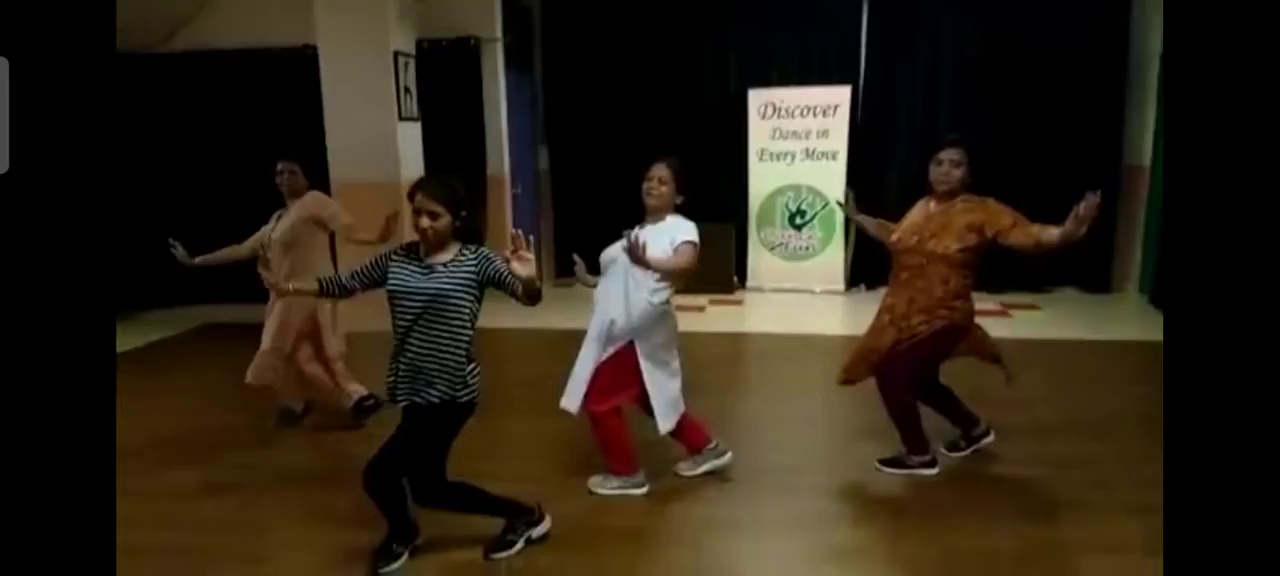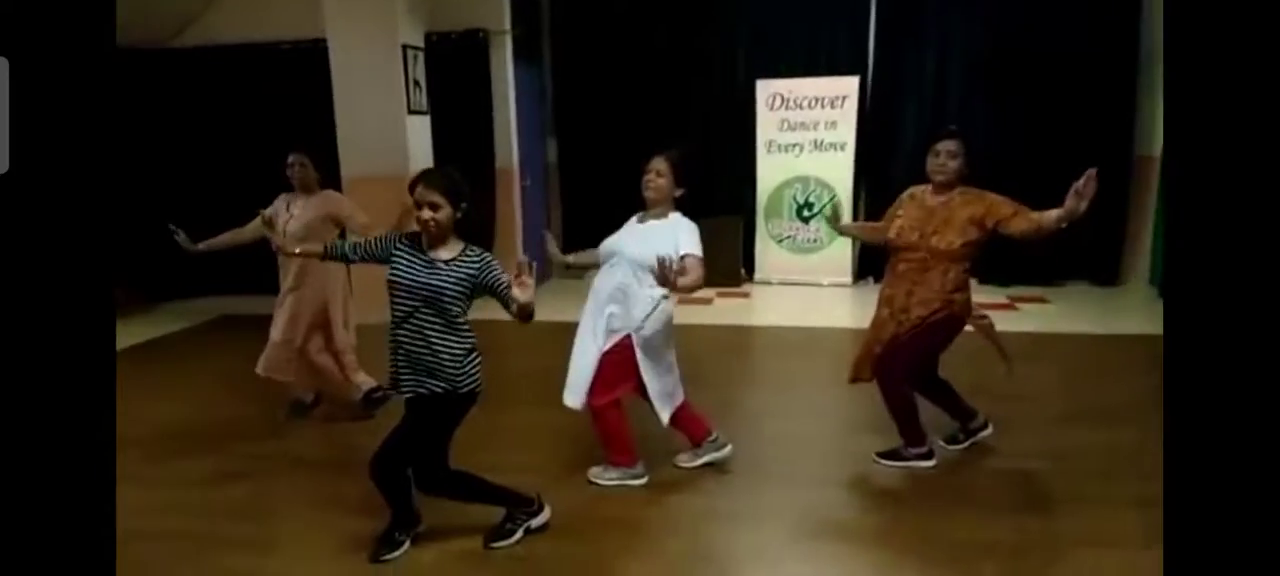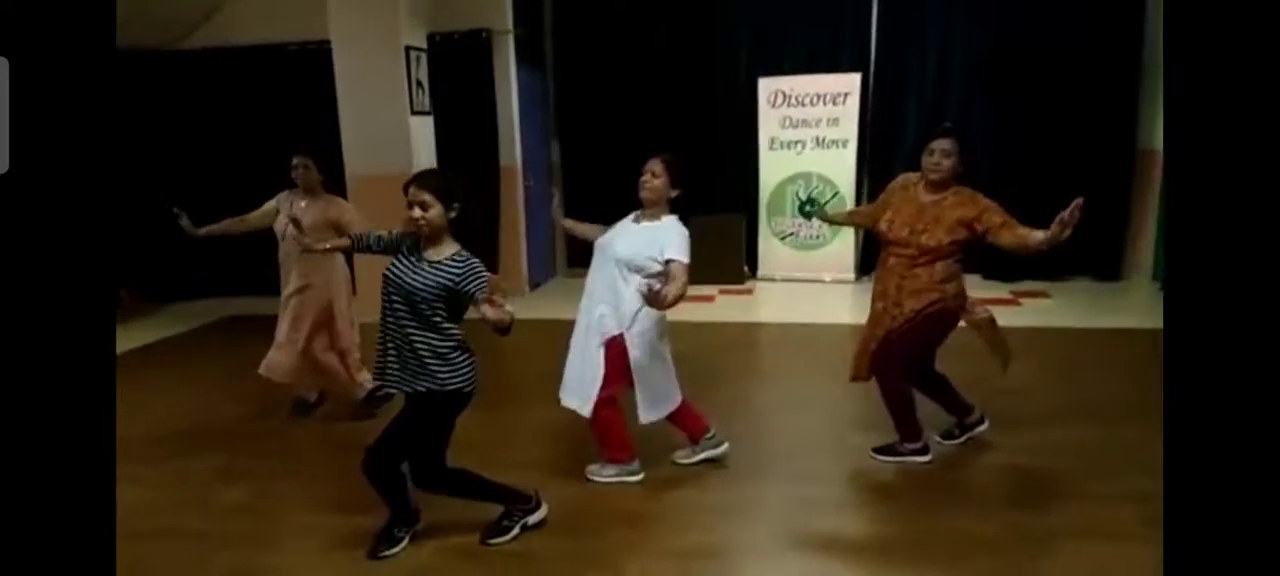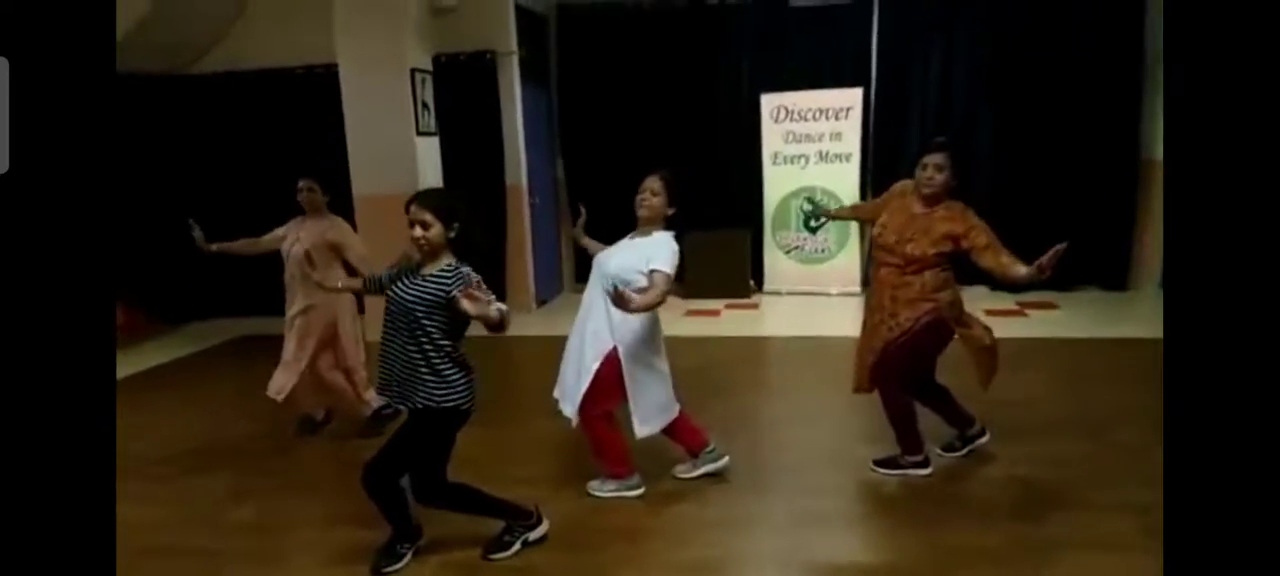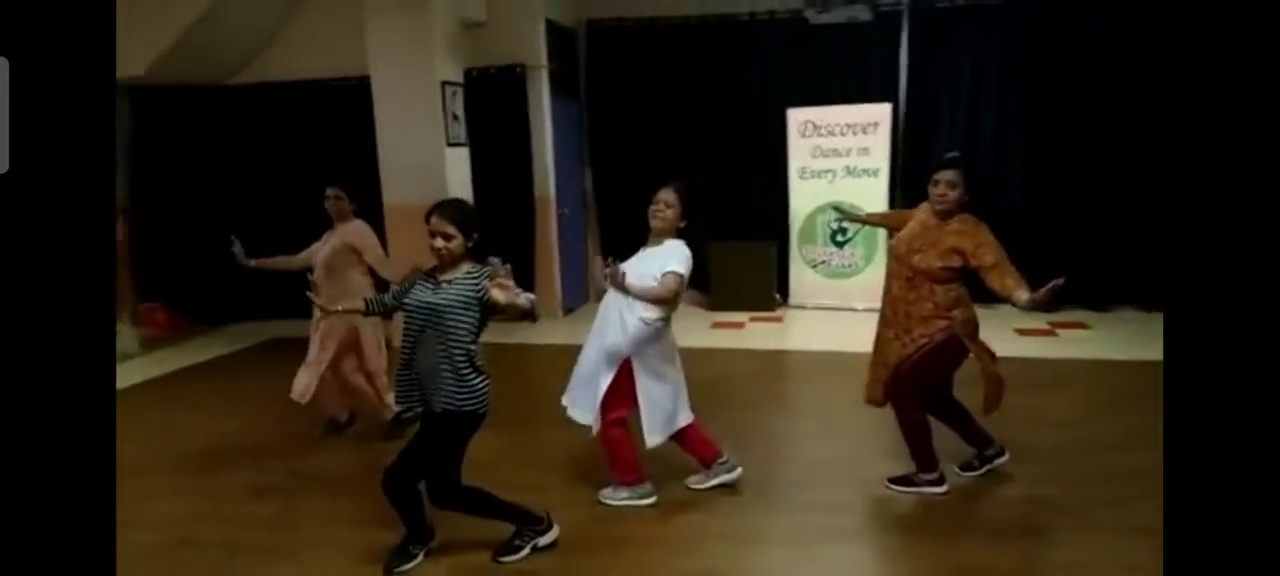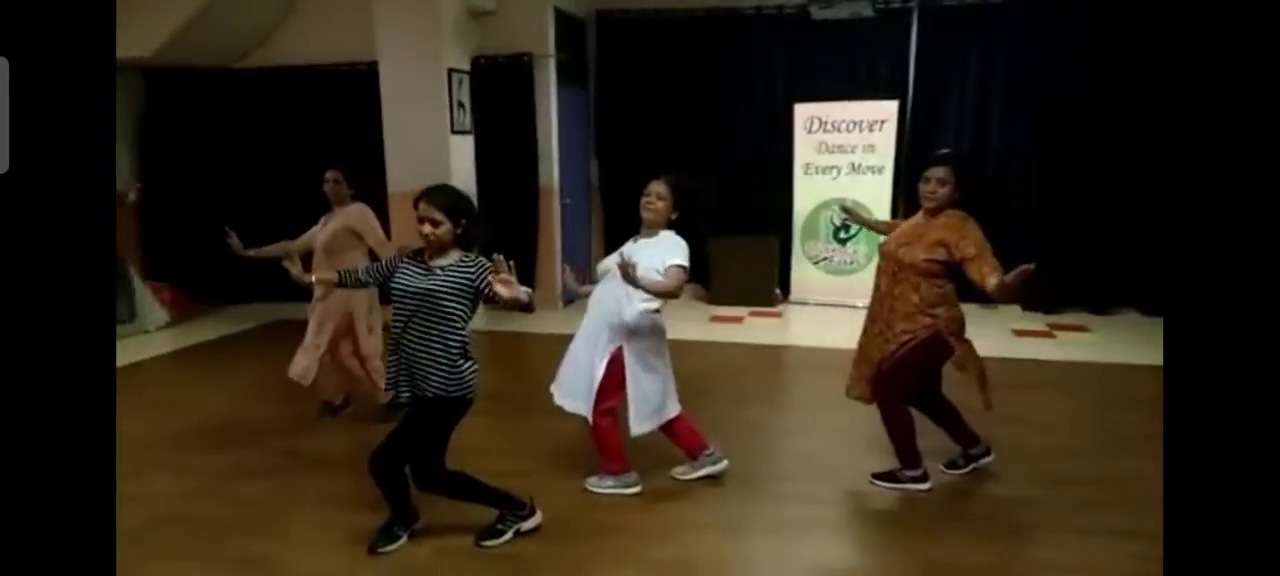
dt=0.2s
person 1, frame 1
left shoulder: (476, 261)
right shoulder: (396, 259)
left elbow: (529, 297)
right elbow: (346, 284)
left wrist: (527, 279)
right wrist: (286, 286)
left hip: (452, 392)
right hip: (415, 390)
left knee: (379, 473)
right knee: (427, 487)
left ankle: (401, 535)
right ankle: (524, 516)
person 1, frame 2
left shoulder: (475, 262)
right shoulder: (397, 245)
left elbow: (521, 310)
right elbow: (349, 251)
left wrist: (525, 301)
right wrist: (294, 249)
left hip: (453, 383)
right hip: (418, 381)
left knee: (386, 463)
right knee: (430, 475)
left ankle: (404, 523)
right ankle: (524, 506)
person 1, frame 3
left shoulder: (463, 266)
right shoulder: (406, 243)
left elbow: (502, 322)
right elbow: (370, 241)
left wrist: (497, 316)
right wrist: (323, 246)
left hip: (445, 383)
right hip: (420, 380)
left knee: (379, 459)
right knee: (429, 472)
left ankle: (403, 519)
right ankle: (521, 502)
person 1, frame 4
left shoulder: (457, 276)
right shoulder: (411, 270)
left elbow: (500, 321)
right elbow: (379, 282)
left wrist: (481, 311)
right wrist: (334, 284)
left hip: (444, 399)
right hip: (421, 397)
left knee: (377, 474)
right knee: (430, 487)
left ankle: (405, 535)
right ankle: (523, 518)
person 1, frame 5
left shoulder: (480, 279)
right shoulder: (422, 280)
left elbow: (527, 308)
right elbow: (384, 303)
left wrist: (511, 301)
right wrist: (336, 307)
left hip: (461, 402)
right hip: (435, 400)
left knee: (397, 478)
right knee: (443, 488)
left ankle: (418, 536)
right ankle: (533, 523)
person 1, frame 6
left shoulder: (472, 268)
right shoulder: (405, 262)
left elbow: (523, 300)
right elbow: (361, 276)
left wrist: (513, 294)
right wrist: (310, 278)
left hip: (448, 388)
right hip: (419, 385)
left knee: (384, 460)
right knee: (428, 472)
left ankle: (402, 518)
right ankle: (517, 509)
person 2, frame 1
left shoulder: (979, 211)
right shoulder: (922, 207)
left elbow: (1026, 233)
right elbow: (895, 235)
left wrist: (1066, 232)
right wrist: (858, 218)
left hip: (942, 319)
right hip: (903, 315)
left knee: (891, 376)
right knee: (920, 381)
left ankle: (920, 456)
right ankle: (975, 429)
person 2, frame 2
left shoulder: (977, 204)
right shoulder: (912, 198)
left elbow: (1025, 221)
right elbow: (884, 232)
left wrist: (1065, 214)
right wrist: (844, 228)
left hip: (940, 309)
right hip: (900, 306)
left knee: (889, 369)
right knee: (919, 373)
left ankle: (917, 449)
right ankle: (974, 422)
person 2, frame 3
left shoulder: (968, 204)
right shoulder: (903, 186)
left elbow: (1010, 232)
right elbow: (872, 215)
left wrist: (1049, 237)
right wrist: (833, 218)
left hip: (934, 303)
right hip: (895, 299)
left knee: (886, 364)
right knee: (916, 368)
left ankle: (913, 444)
right ankle: (970, 417)
person 2, frame 4
left shoulder: (959, 218)
right shoulder: (902, 192)
left elbow: (992, 253)
right elbow: (872, 209)
left wrist: (1027, 273)
right wrist: (833, 213)
left hip: (929, 312)
right hip: (892, 311)
left knee: (887, 375)
right knee: (916, 379)
left ankle: (914, 458)
right ankle: (971, 430)
person 2, frame 5
left shoulder: (971, 232)
right shoulder: (926, 212)
left elbow: (999, 270)
right elbow: (903, 219)
left wrist: (1027, 299)
right wrist: (861, 218)
left hip: (944, 331)
right hip: (910, 327)
left knee: (902, 392)
right knee: (933, 396)
left ankle: (929, 476)
right ankle: (989, 450)
person 2, frame 6
left shoulder: (959, 226)
right shoulder: (922, 217)
left elbow: (979, 263)
left wrist: (1000, 286)
right wrist: (865, 222)
left hip: (930, 329)
right hip: (901, 324)
left knee: (887, 389)
right knee: (923, 393)
left ankle: (913, 472)
right ankle: (976, 449)
person 3, frame 1
left shoulder: (681, 228)
right shoulder: (639, 230)
left elbow: (685, 262)
left wrist: (649, 262)
right wrist: (589, 280)
left hip: (639, 333)
right hip: (616, 330)
left knee: (598, 401)
right knee: (654, 400)
left ankle: (626, 474)
right ankle: (707, 449)
person 3, frame 2
left shoulder: (682, 228)
right shoulder: (635, 222)
left elbow: (696, 274)
right elbow: (608, 255)
left wrist: (675, 284)
right wrist: (565, 259)
left hip: (634, 327)
right hip: (611, 322)
left knee: (600, 394)
right knee: (657, 390)
left ankle: (626, 465)
right ankle: (707, 441)
person 3, frame 3
left shoulder: (673, 231)
right shoulder: (633, 219)
left elbow: (678, 281)
right elbow: (604, 236)
left wrist: (662, 302)
right wrist: (563, 222)
left hip: (626, 327)
right hip: (607, 320)
left knee: (597, 393)
right knee: (656, 388)
left ankle: (622, 461)
right ankle: (705, 438)
person 3, frame 4
left shoulder: (664, 245)
right shoulder: (634, 238)
left elbow: (658, 292)
left wrist: (629, 305)
right wrist: (581, 238)
left hip: (623, 341)
right hip: (604, 335)
left knee: (591, 408)
right knee: (654, 403)
left ankle: (622, 477)
right ankle: (705, 453)
person 3, frame 5
left shoulder: (678, 252)
right shoulder: (647, 250)
left elbow: (668, 292)
left wrist: (626, 288)
right wrist: (610, 283)
left hip: (637, 349)
right hip: (621, 345)
left knee: (608, 415)
right knee: (668, 412)
left ankle: (633, 484)
right ankle: (718, 464)
person 3, frame 6
left shoulder: (673, 244)
right shoulder: (635, 242)
left elbow: (674, 285)
left wrist: (637, 282)
right wrist: (581, 289)
left hip: (629, 339)
right hip: (607, 334)
left knee: (598, 404)
right knee: (656, 402)
left ankle: (619, 474)
right ankle: (704, 455)
person 4, frame 1
left shoulder: (315, 201)
right shoulder: (278, 218)
left elbow: (351, 232)
right elbow: (245, 249)
left wrist: (379, 238)
right wrist: (195, 261)
left knee: (275, 351)
right knee: (302, 353)
left ankle: (296, 403)
right ankle: (357, 398)
person 4, frame 2
left shoulder: (330, 200)
right shoulder: (282, 203)
left elbow: (366, 231)
right elbow: (246, 232)
right wrist: (199, 247)
left hip: (319, 283)
right hip: (295, 285)
left knee: (286, 343)
right knee: (312, 344)
left ankle: (307, 394)
right ankle: (366, 390)
person 4, frame 3
left shoulder: (333, 206)
right shoulder: (284, 200)
right elbow: (246, 222)
right wrist: (199, 231)
left hip: (321, 284)
right hip: (296, 285)
left knee: (291, 343)
right knee: (318, 344)
left ankle: (310, 394)
right ankle: (365, 390)
person 4, frame 4
left shoulder: (334, 226)
right shoulder: (295, 225)
left elbow: (360, 260)
right elbow: (259, 244)
right wrist: (212, 247)
left hip: (325, 304)
right hip: (303, 306)
left knee: (297, 364)
right knee: (324, 363)
left ankle: (316, 412)
right ankle: (374, 408)
person 4, frame 5
left shoulder: (357, 229)
right shoulder: (329, 237)
left elbow: (380, 263)
right elbow: (297, 261)
right wrist: (250, 262)
left knee: (320, 366)
right knee: (350, 367)
left ankle: (341, 414)
person 4, frame 6
left shoulder: (358, 212)
right shoulder: (326, 221)
left elbow: (382, 248)
right elbow: (295, 246)
right wrist: (249, 252)
left hip: (349, 293)
right hip: (329, 294)
left knee: (324, 348)
right knee: (343, 349)
left ankle: (336, 397)
